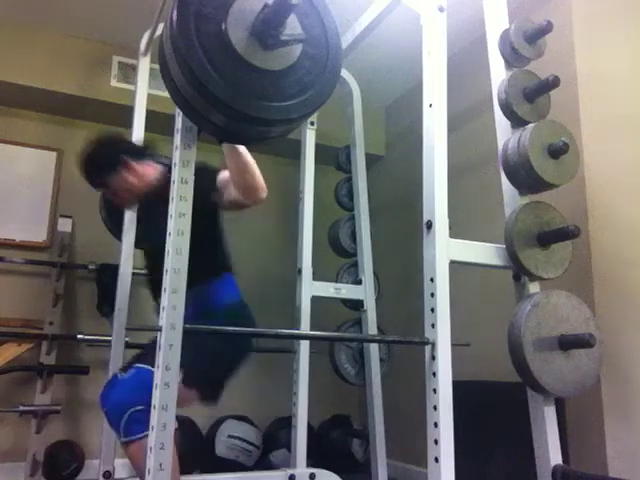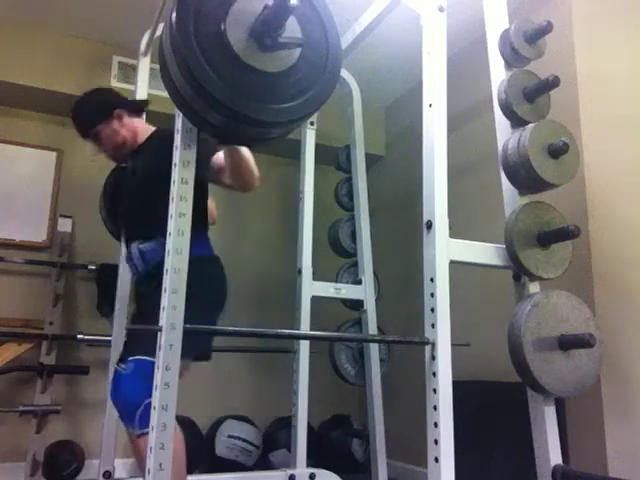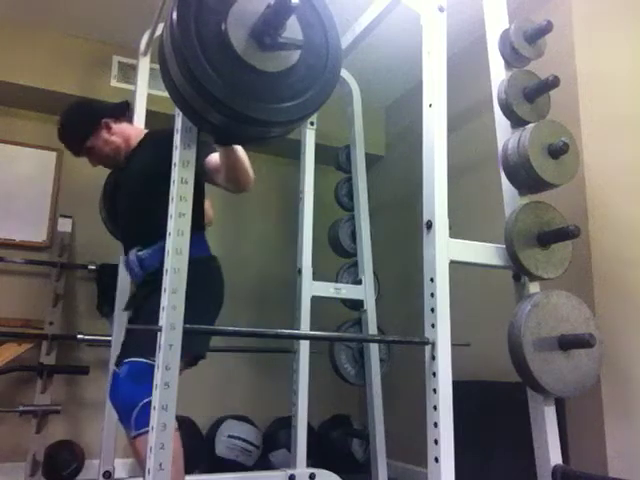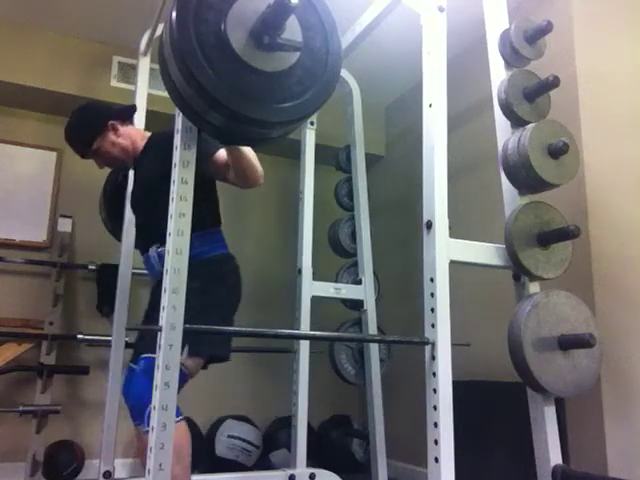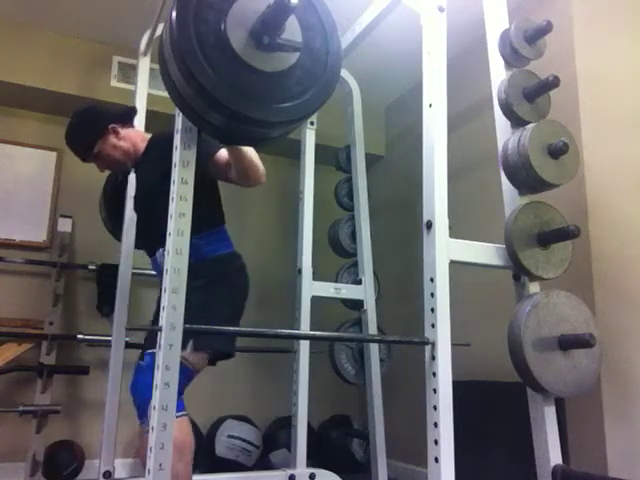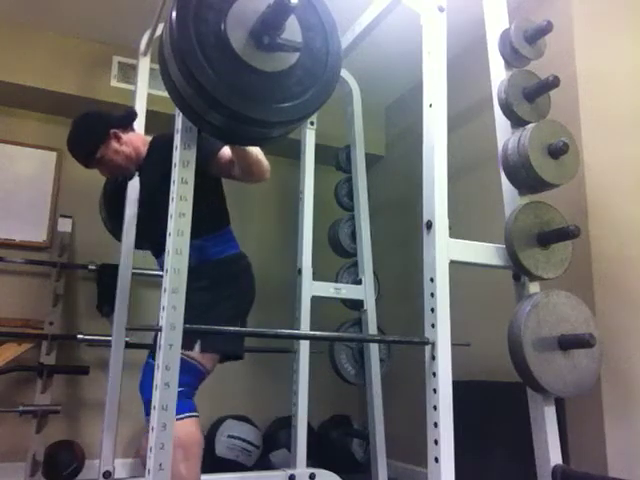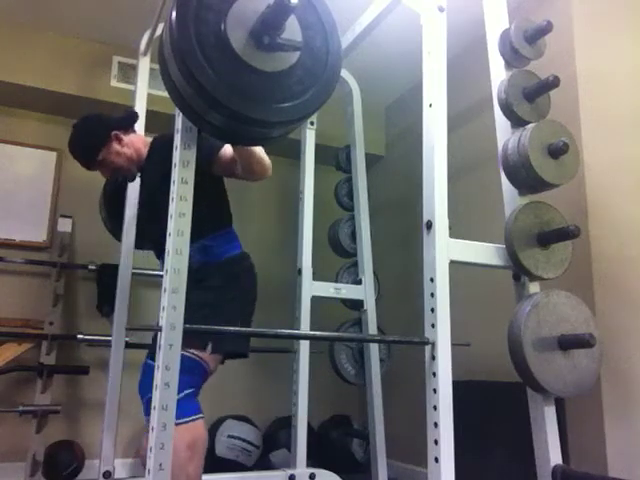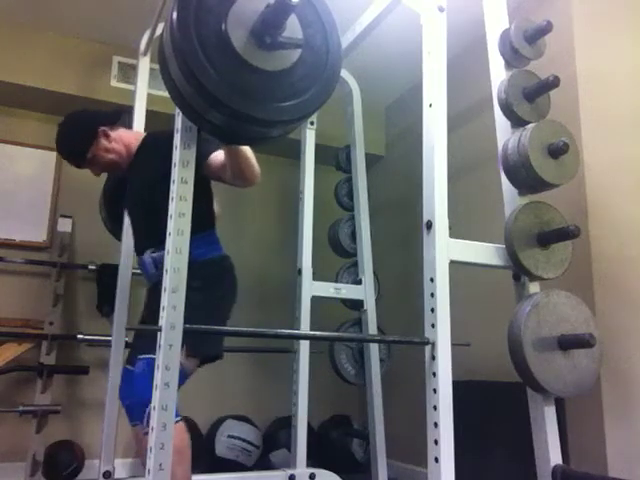
dt=0.2s
person 1, frame 1
left shoulder: (188, 182)
right shoulder: (149, 205)
left elbow: (253, 193)
left wrist: (227, 137)
left hip: (219, 322)
right hip: (188, 323)
left knee: (127, 398)
right knee: (117, 397)
person 1, frame 2
left shoulder: (175, 144)
right shoulder: (137, 163)
left elbow: (245, 180)
left hip: (190, 281)
right hip: (157, 285)
left knee: (139, 391)
right knee: (129, 389)
person 1, frame 3
left shoulder: (169, 145)
right shoulder: (131, 167)
left elbow: (240, 180)
left hip: (187, 282)
right hip: (155, 286)
left knee: (137, 394)
right knee: (127, 392)
person 1, frame 4
left shoulder: (177, 144)
right shoulder: (142, 168)
left elbow: (250, 176)
left hip: (205, 280)
left knee: (152, 391)
right knee: (140, 389)
person 1, frame 5
left shoulder: (177, 146)
right shoulder: (142, 172)
left elbow: (252, 175)
left hip: (212, 279)
right hip: (184, 283)
right knee: (148, 389)
person 1, frame 6
left shoulder: (179, 147)
right shoulder: (146, 174)
left elbow: (257, 171)
left hip: (218, 280)
right hip: (190, 283)
right knee: (156, 389)
person 1, frame 7
right shoulder: (148, 174)
left elbow: (258, 168)
left hip: (221, 280)
right hip: (192, 283)
left knee: (173, 389)
right knee: (156, 390)
person 1, frame 8
left shoulder: (171, 145)
right shoulder: (134, 170)
left elbow: (247, 175)
left hip: (201, 281)
left knee: (149, 393)
right knee: (136, 390)
